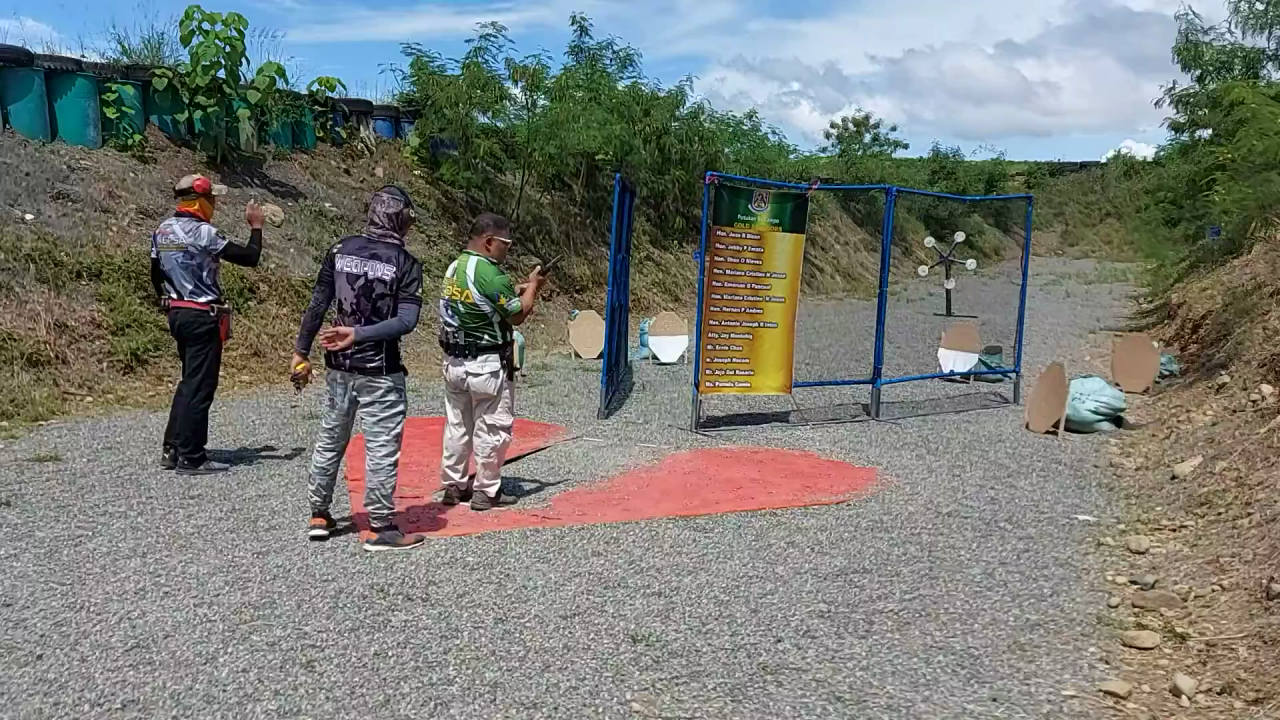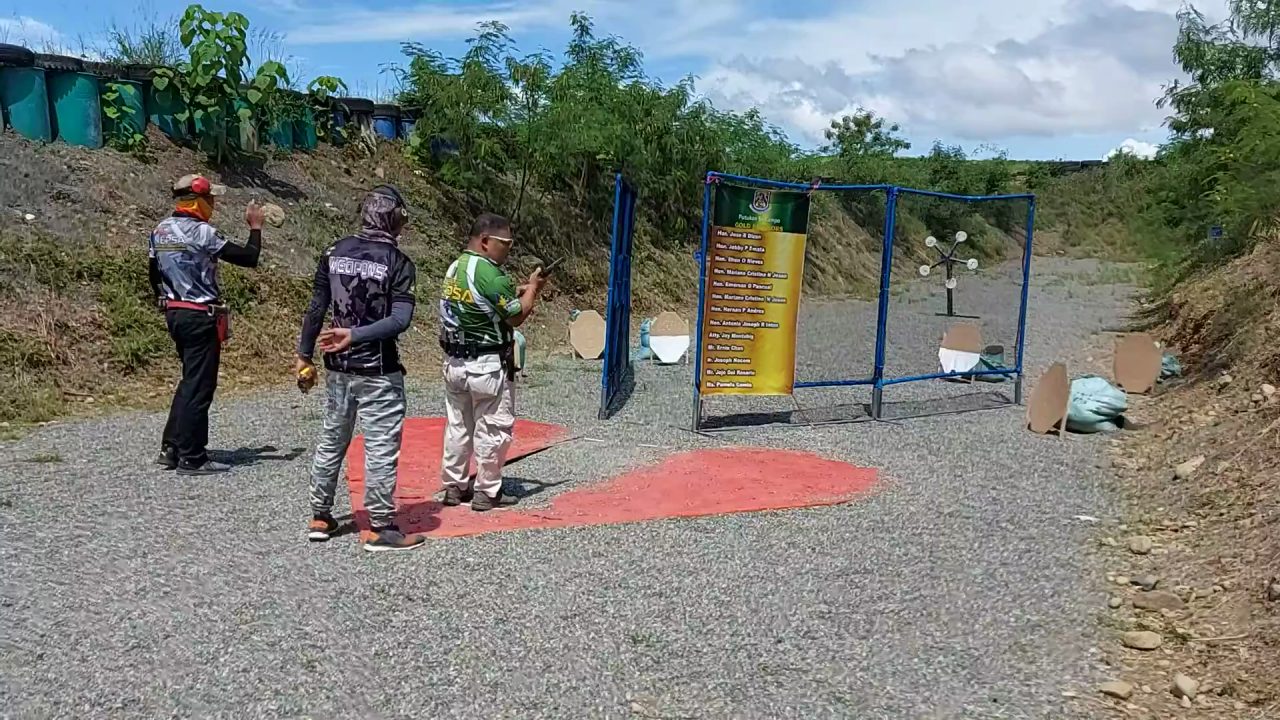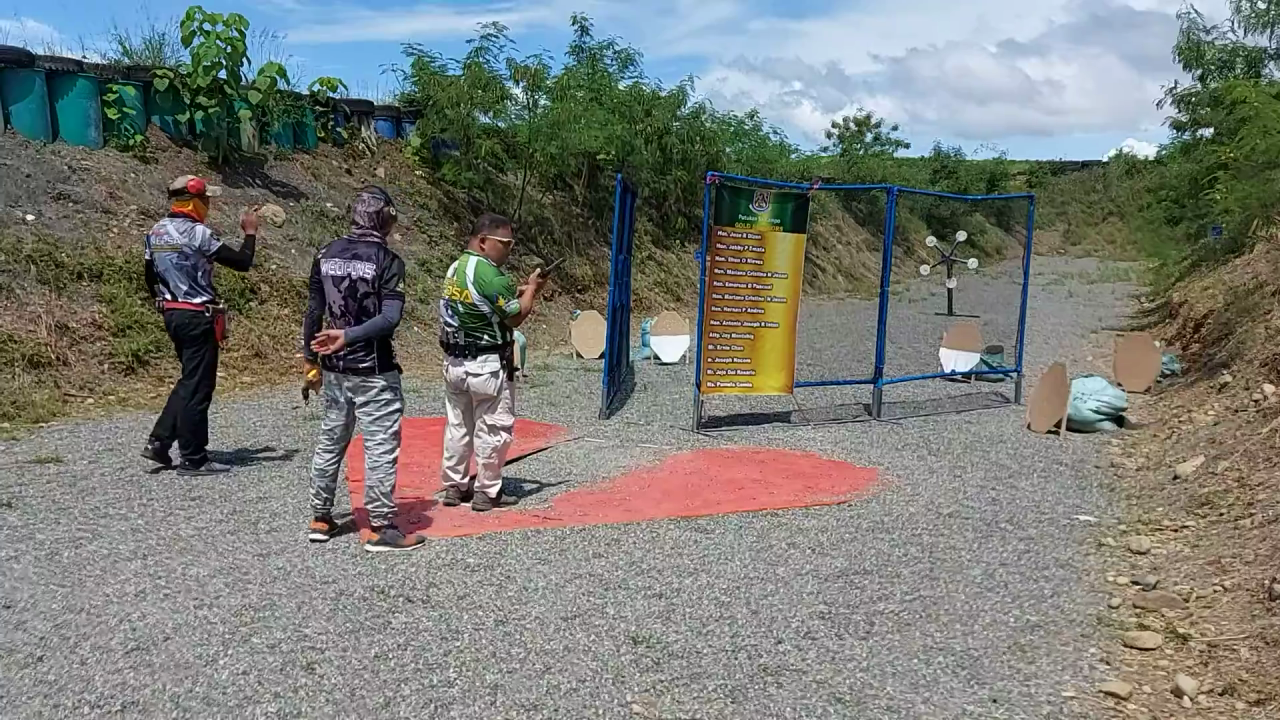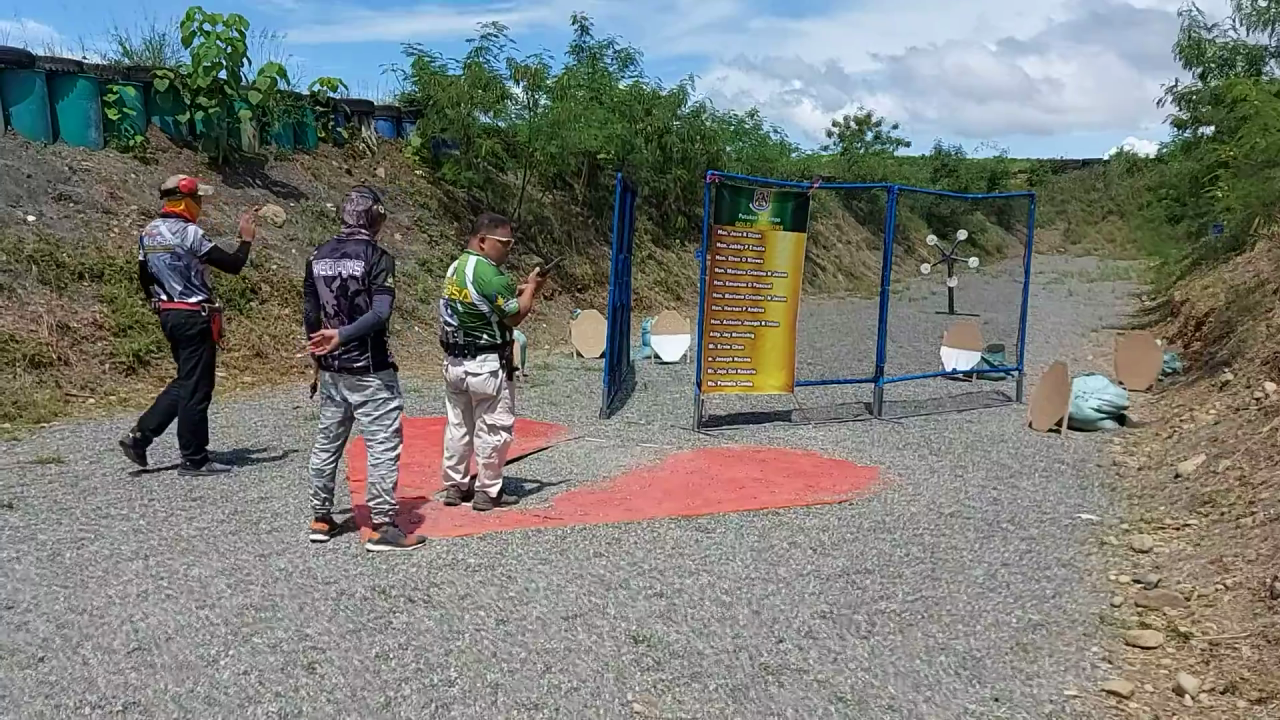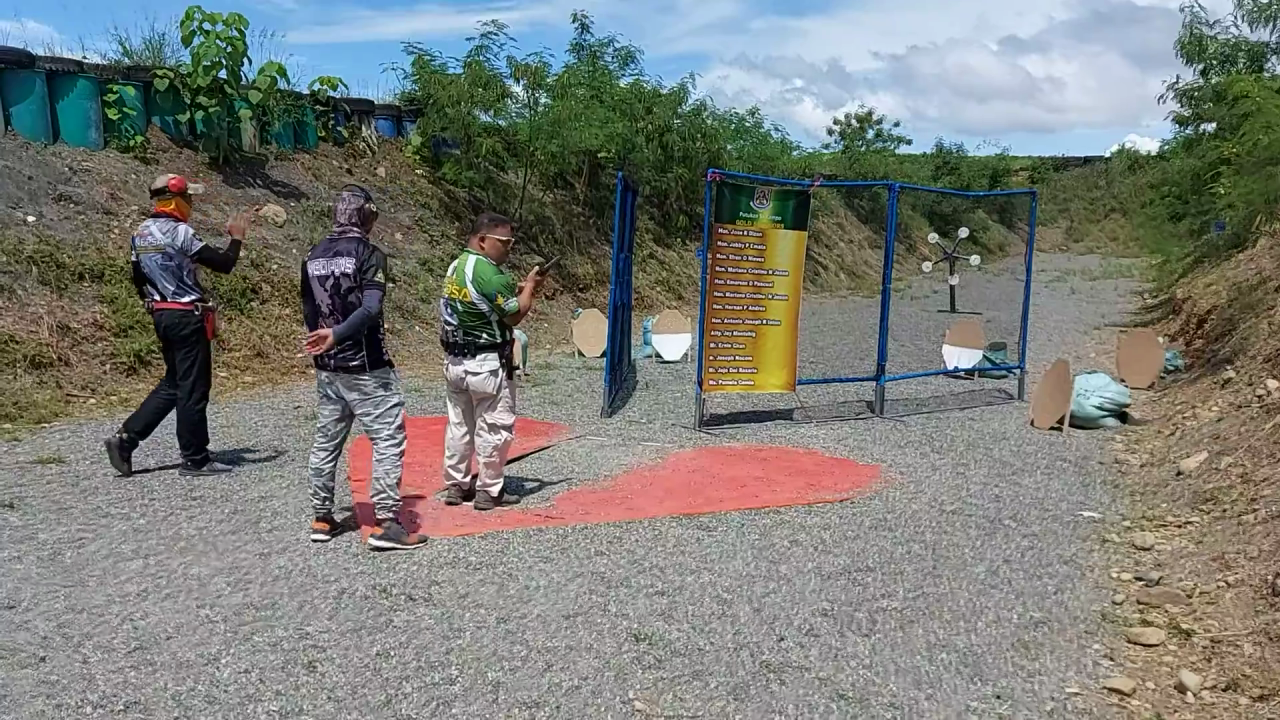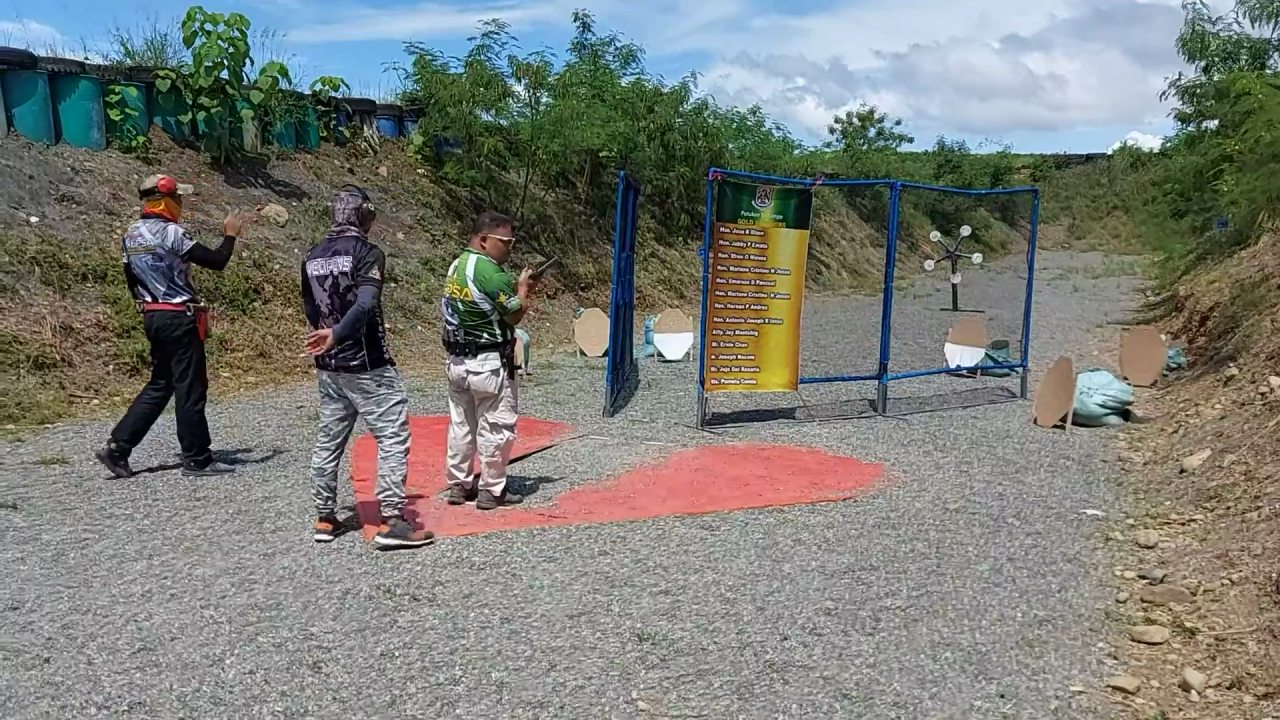
dt=0.1s
person 1, frame 1
left shoulder: (340, 251)
right shoulder: (405, 263)
left elbow: (317, 305)
right elbow: (406, 322)
left wrist: (302, 351)
right wrist: (357, 335)
left hip: (340, 366)
right hip: (380, 371)
left knee: (330, 439)
right knee: (382, 447)
left ankle: (319, 515)
right ankle: (380, 529)
person 1, frame 2
left shoulder: (335, 252)
right shoulder: (398, 263)
left elbow: (316, 308)
right elbow: (400, 321)
left wrist: (305, 354)
right wrist: (354, 337)
left hip: (339, 367)
right hip: (378, 371)
left knee: (332, 440)
right knee: (382, 447)
left ankle: (320, 517)
right ankle: (381, 529)
person 1, frame 3
left shoulder: (327, 255)
right shoulder: (386, 260)
left elbow: (314, 313)
right elbow: (390, 319)
left wrist: (310, 359)
right wrist: (347, 337)
left hip: (336, 369)
right hip: (374, 370)
left knee: (330, 441)
right knee: (381, 447)
left ankle: (321, 519)
right ankle: (381, 529)
person 1, frame 4
left shoulder: (319, 256)
right shoulder: (376, 257)
left elbow: (311, 313)
right elbow: (380, 314)
right wrist: (341, 336)
left hip: (332, 368)
right hip: (370, 368)
left knee: (327, 440)
right knee: (383, 445)
left ankle: (321, 519)
right ankle: (383, 528)
person 1, frame 5
left shoulder: (314, 256)
right shoulder: (369, 254)
left elbow: (309, 314)
right elbow: (370, 308)
right wrist: (335, 335)
left hip: (329, 368)
right hip: (367, 367)
left knee: (326, 441)
right knee: (389, 440)
left ankle: (322, 519)
right ankle: (386, 524)
person 1, frame 6
left shoulder: (312, 257)
right shoulder: (367, 253)
left elbow: (312, 313)
right elbow: (366, 304)
right wrist: (335, 335)
left hip: (330, 368)
right hip: (368, 366)
left knee: (328, 441)
right knee: (393, 438)
left ankle: (325, 519)
right ankle: (391, 522)
person 2, frame 1
left shoulder: (162, 230)
right shoulder: (203, 233)
left elbow: (156, 275)
right elbow: (250, 258)
right wrist: (256, 227)
left hip: (177, 313)
right hip: (202, 316)
left knee: (190, 382)
right knee: (200, 387)
left ankle: (173, 449)
right ankle: (191, 458)
person 2, frame 2
left shoulder: (160, 230)
right shoulder: (202, 232)
left elbow: (154, 275)
right elbow: (249, 259)
right wrist: (256, 227)
left hip: (175, 313)
right hip: (200, 317)
left knee: (190, 383)
right knee: (199, 388)
left ankle: (171, 448)
right ankle: (192, 459)
person 2, frame 3
left shoulder: (156, 232)
right shoulder: (197, 233)
left elbow: (150, 277)
right elbow: (241, 262)
right wrist: (250, 233)
left hip: (173, 315)
right hip: (198, 317)
left knee: (190, 381)
right knee: (198, 388)
left ankle: (158, 441)
right ankle: (193, 460)
person 2, frame 4
left shoulder: (148, 232)
right shoulder: (189, 233)
left elbow: (145, 278)
right elbow: (233, 265)
right wrist: (246, 239)
left hip: (169, 315)
right hip: (194, 317)
left knee: (184, 382)
right knee: (196, 388)
left ankle: (139, 436)
right ankle: (194, 460)
person 2, frame 5
left shoulder: (140, 233)
right shoulder: (180, 232)
left elbow: (138, 279)
right elbow: (223, 264)
right wrist: (236, 237)
left hip: (162, 316)
right hip: (187, 317)
left knee: (172, 384)
right knee: (193, 389)
left ankle: (126, 439)
right ankle: (196, 459)
person 2, frame 6
left shoulder: (131, 234)
right shoulder: (170, 233)
left elbow: (132, 280)
right elbow: (216, 261)
right wrist: (230, 234)
left hip: (153, 317)
right hip: (179, 318)
left knee: (159, 385)
right knee: (190, 390)
left ankle: (117, 447)
right ankle: (197, 460)
person 3, frame 1
left shoulder: (454, 268)
right shoulder: (490, 274)
right elbow: (517, 315)
left wrist: (514, 292)
right wrist: (532, 287)
left hip: (454, 361)
right hip: (487, 363)
left knee: (457, 426)
right knee: (492, 429)
left ankle: (453, 486)
right ankle: (486, 492)
person 3, frame 2
left shoulder: (455, 268)
right shoulder: (490, 274)
right elbow: (516, 317)
left wrist: (514, 293)
right wrist: (532, 289)
left hip: (455, 361)
right hip: (487, 364)
left knee: (457, 427)
right knee: (493, 429)
left ankle: (454, 487)
right ankle: (487, 492)
person 3, frame 3
left shoulder: (456, 268)
right shoulder: (490, 274)
right elbow: (515, 317)
left wrist: (515, 293)
right wrist: (531, 290)
left hip: (454, 361)
right hip: (486, 364)
left knee: (458, 426)
right knee: (493, 429)
left ankle: (454, 487)
right ankle: (487, 493)
person 3, frame 4
left shoulder: (456, 267)
right shoulder: (489, 273)
right elbow: (514, 316)
left wrist: (514, 292)
right wrist: (531, 289)
left hip: (454, 361)
right hip: (486, 364)
left knee: (458, 426)
right knee: (493, 429)
left ankle: (455, 487)
right ankle: (488, 492)
person 3, frame 5
left shoulder: (456, 267)
right shoulder: (490, 273)
right elbow: (513, 316)
left wrist: (517, 290)
right wrist: (528, 290)
left hip: (455, 360)
right hip: (486, 362)
left knee: (459, 425)
right knee: (494, 427)
left ankle: (456, 486)
right ankle: (489, 491)
person 3, frame 6
left shoulder: (457, 266)
right shoulder: (490, 272)
right elbow: (514, 315)
left wrist: (514, 288)
right wrist: (523, 288)
left hip: (458, 359)
right hip: (488, 362)
left knee: (461, 425)
right knee: (496, 427)
left ankle: (459, 485)
right ankle: (492, 491)
